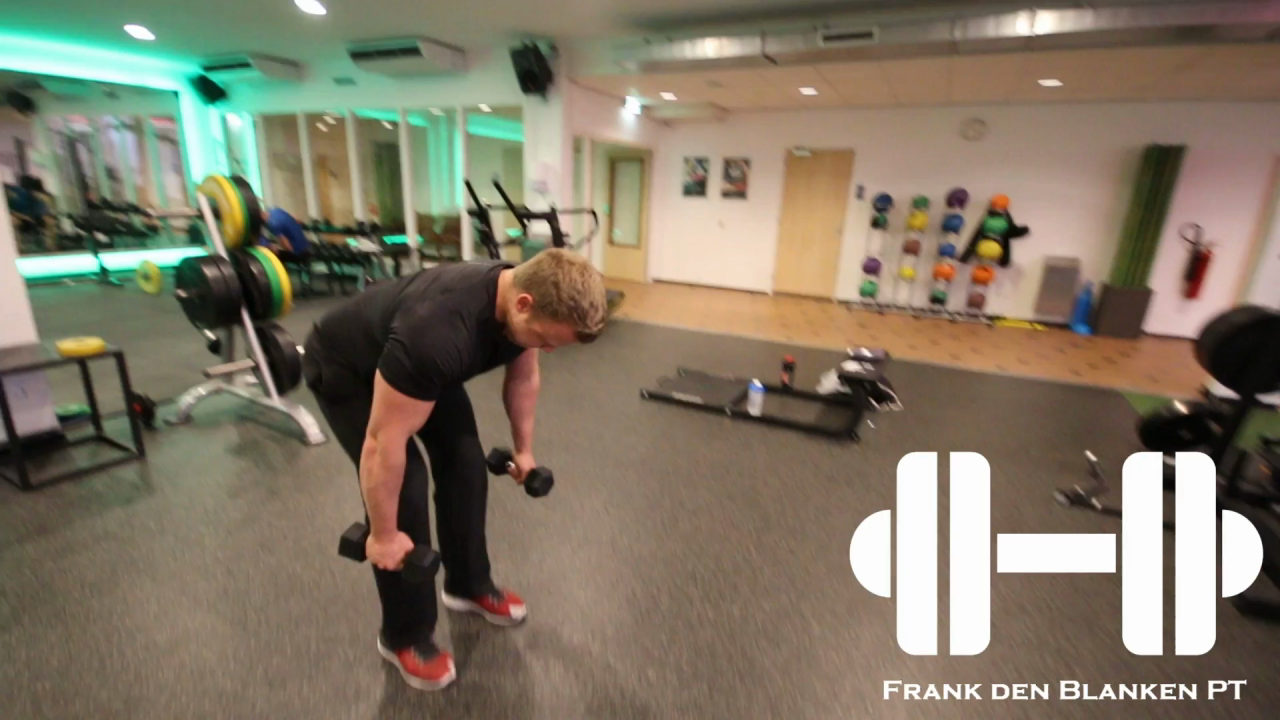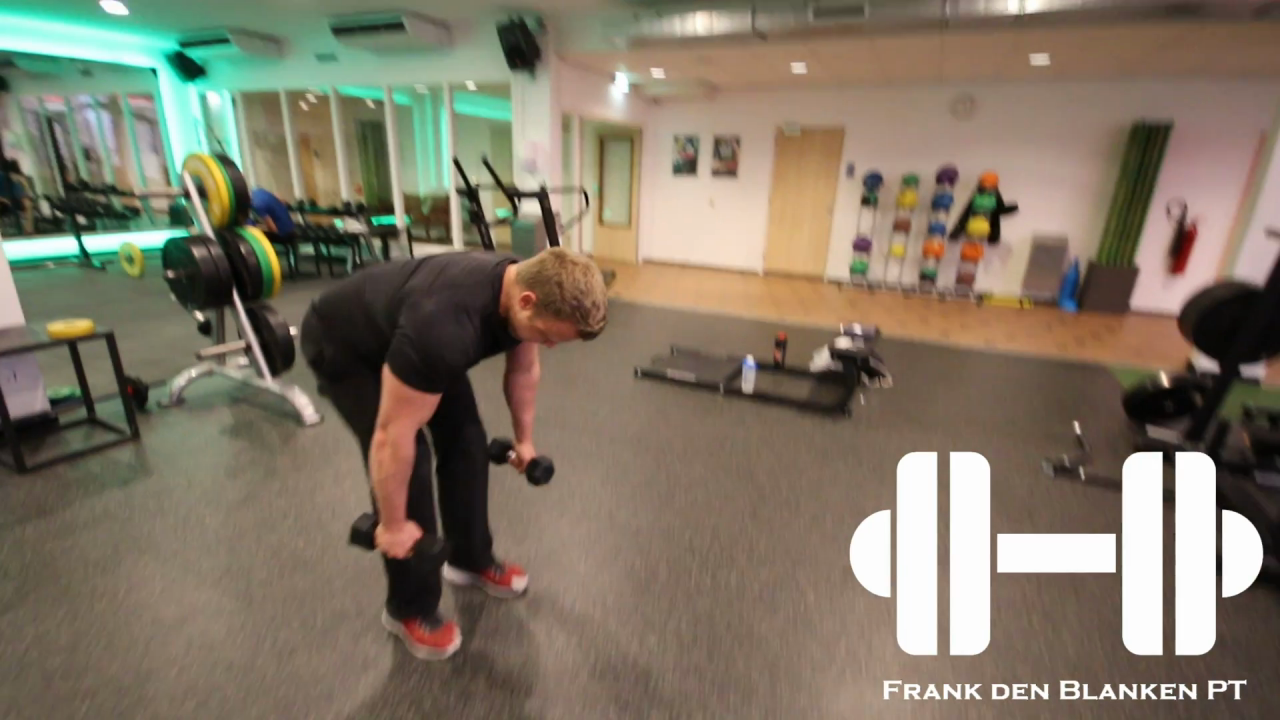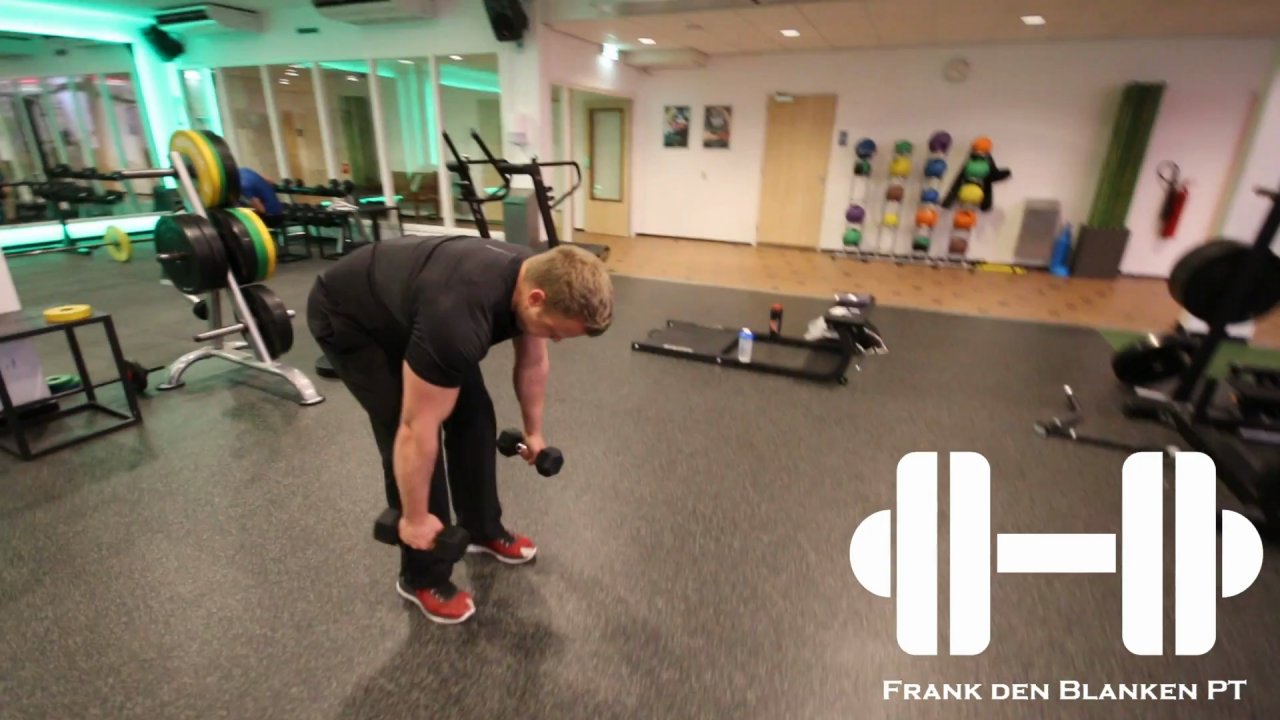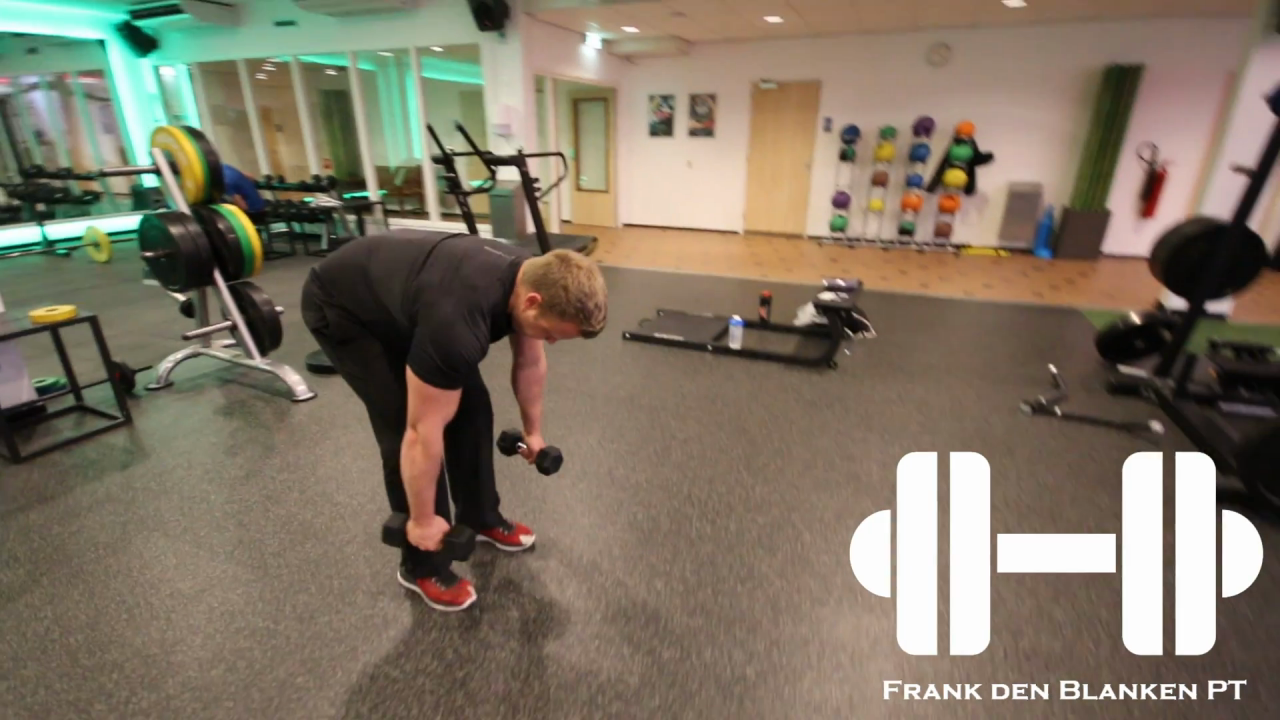
dt=0.1s
person 1, frame 1
left shoulder: (525, 296)
right shoulder: (439, 331)
left elbow: (522, 377)
right elbow: (384, 442)
left wrist: (523, 449)
right wrist: (384, 534)
left hip: (408, 360)
right hip: (343, 369)
left knee: (465, 466)
right knee: (403, 488)
left ankle: (469, 586)
right ankle: (404, 637)
person 1, frame 2
left shoulder: (527, 290)
right shoulder: (443, 324)
left elbow: (523, 369)
right elbow: (394, 435)
left wrist: (523, 439)
right wrist: (393, 524)
left hip: (400, 341)
right hip: (342, 344)
left knee: (467, 443)
right knee: (408, 465)
left ankle: (472, 559)
right ankle: (411, 609)
person 1, frame 3
left shoulder: (537, 276)
right shoulder: (458, 319)
left elbow: (532, 361)
right elbow: (417, 430)
left wrist: (534, 430)
right wrist: (415, 517)
left hip: (404, 301)
right hip: (346, 316)
left knee: (475, 416)
right knee: (411, 437)
left ankle: (482, 530)
right ankle: (422, 578)
person 1, frame 4
left shoulder: (533, 277)
right shoulder: (456, 323)
left elbow: (529, 363)
right elbow: (423, 434)
left wrist: (533, 431)
right wrist: (423, 520)
left hip: (397, 291)
right hip: (340, 307)
left knee: (473, 407)
right knee: (404, 431)
left ankle: (481, 519)
right ankle: (423, 567)
